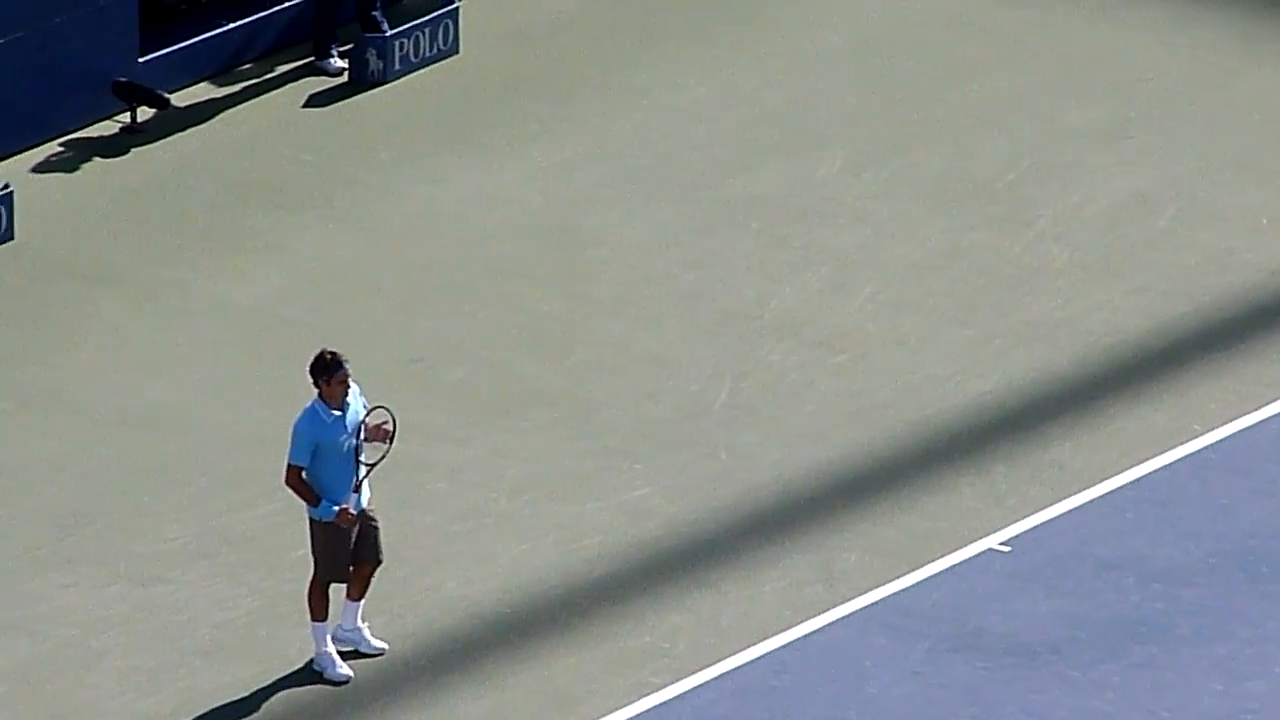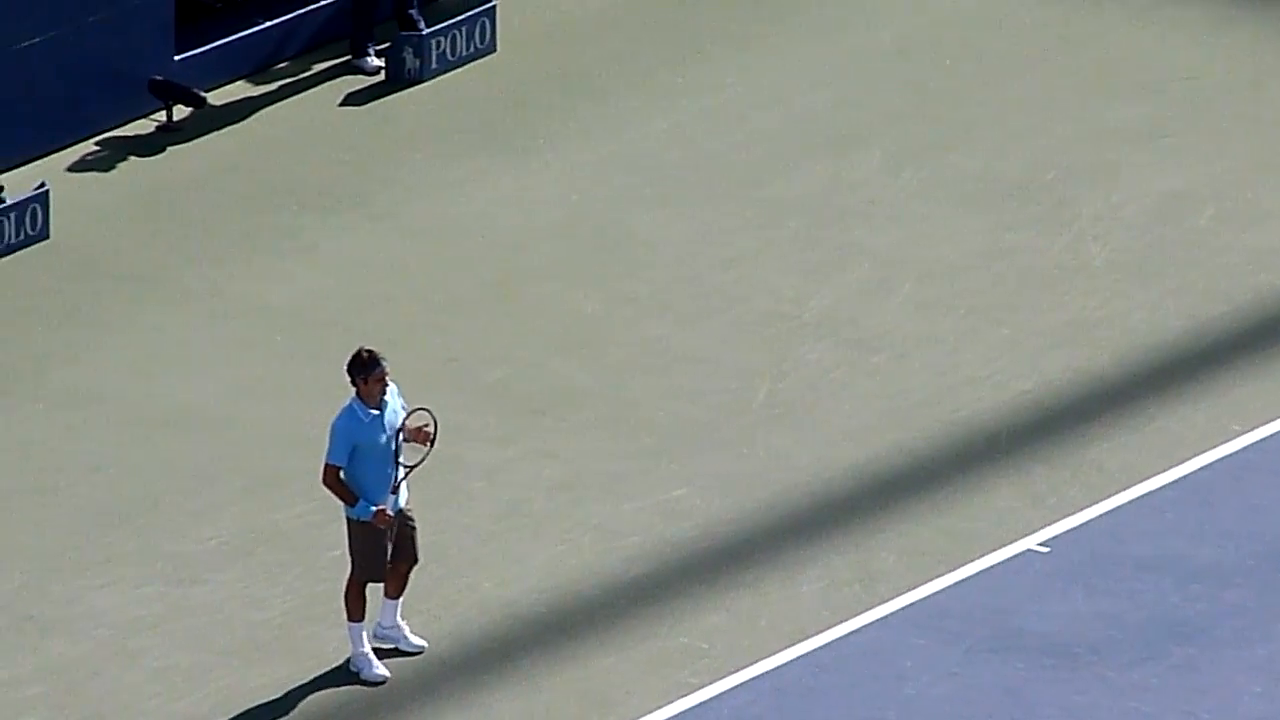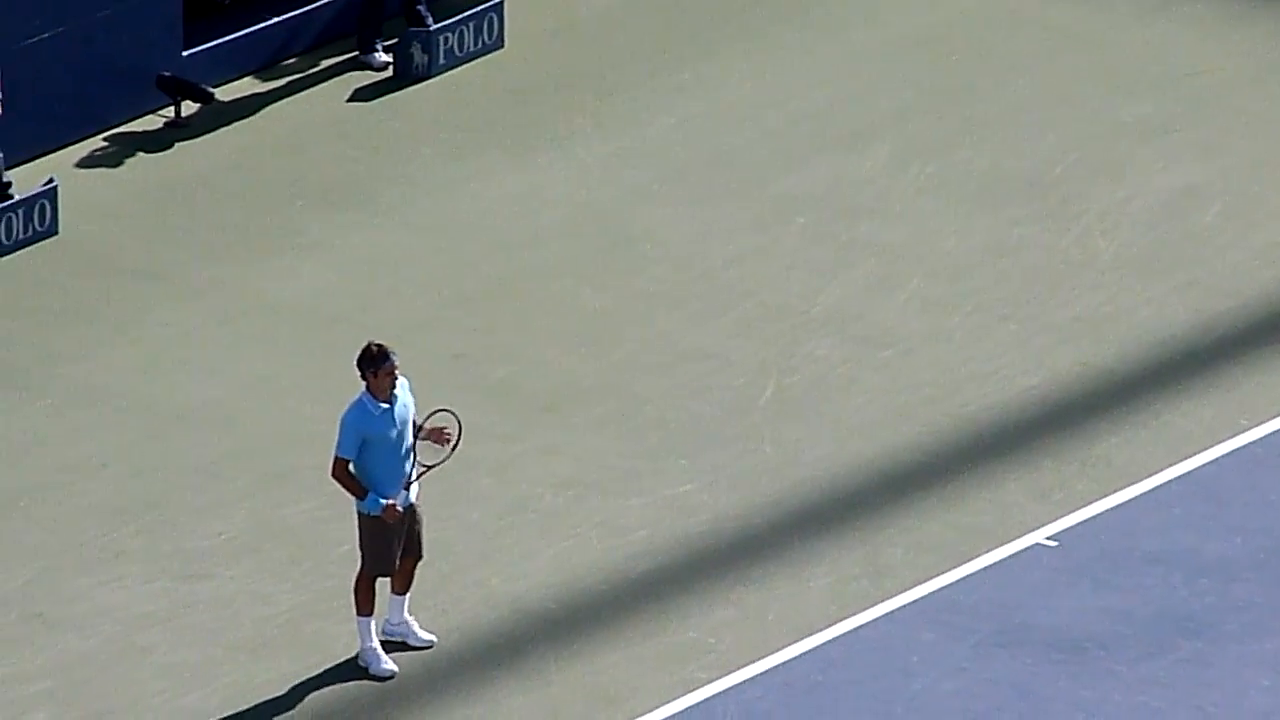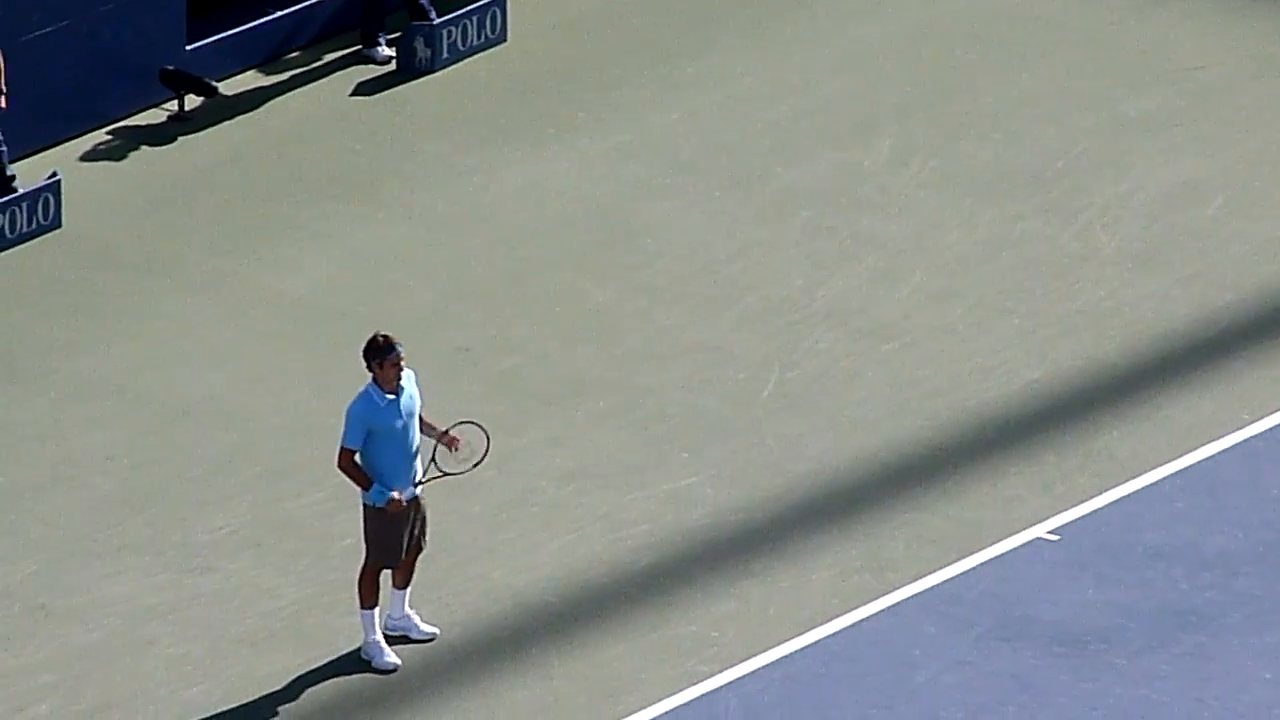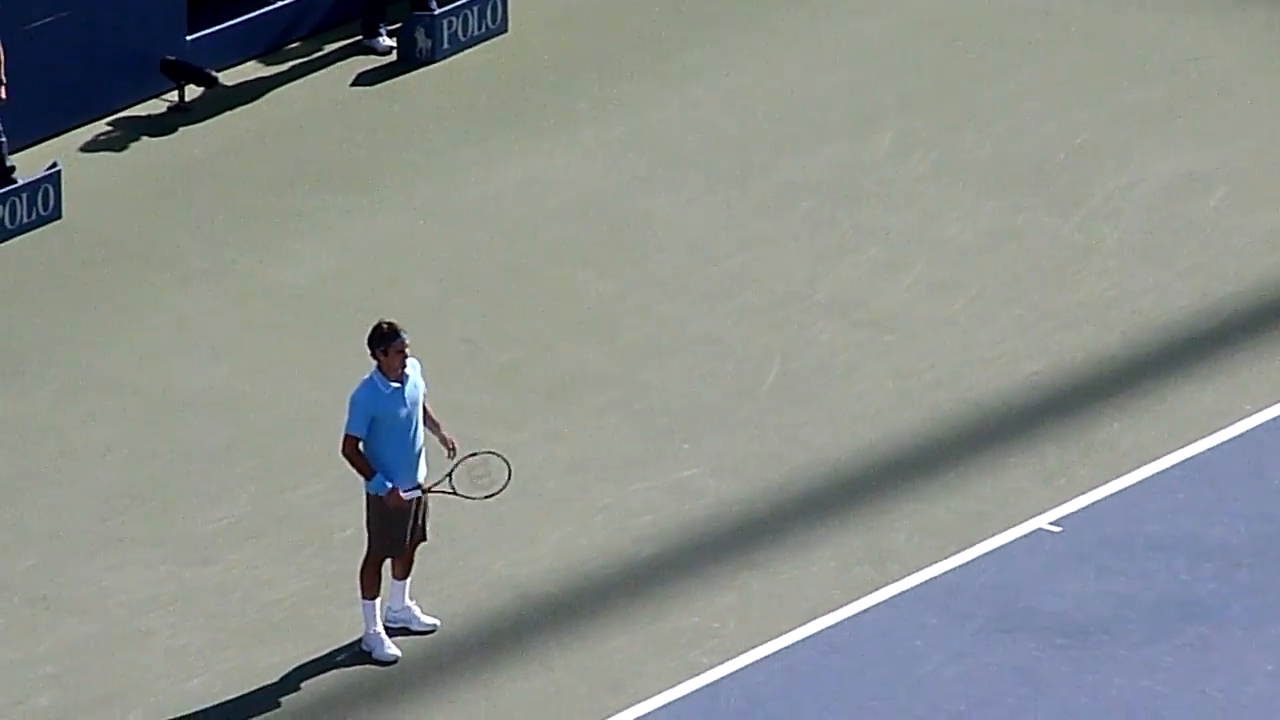
dt=0.1s
person 1, frame 1
left shoulder: (354, 394)
right shoulder: (308, 425)
right elbow: (292, 478)
left wrist: (373, 435)
right wrist: (329, 511)
left hip: (360, 502)
right hip: (330, 513)
left knee: (367, 564)
right knee: (324, 578)
left ankle: (349, 629)
right ankle: (324, 652)
person 1, frame 2
left shoulder: (392, 394)
right shoulder: (345, 424)
right elbow: (330, 477)
left wrist: (412, 436)
right wrist: (367, 511)
left hip: (398, 502)
right hip: (368, 513)
left knee: (404, 562)
right knee: (361, 578)
left ankle: (388, 626)
right ankle: (360, 652)
person 1, frame 3
left shoulder: (403, 389)
right shoulder: (356, 418)
right elbow: (339, 471)
left wrist: (427, 434)
right wrist: (376, 503)
right hip: (378, 508)
left knee: (409, 560)
right knee: (371, 573)
left ankle: (397, 622)
right ankle: (369, 646)
person 1, frame 4
left shoulder: (409, 381)
right shoulder: (361, 409)
right elbow: (345, 461)
left wrist: (436, 434)
right wrist: (381, 494)
left hip: (412, 490)
right hip: (384, 500)
left knee: (410, 554)
right knee: (375, 565)
left ankle: (399, 617)
right ankle: (372, 640)
person 1, frame 5
left shoulder: (414, 370)
right shoulder: (365, 397)
right elbow: (350, 449)
left wrist: (440, 433)
right wrist: (381, 485)
left hip: (416, 479)
right hip: (387, 487)
left knee: (409, 545)
right knee: (378, 555)
left ankle: (399, 608)
right ankle: (373, 631)
